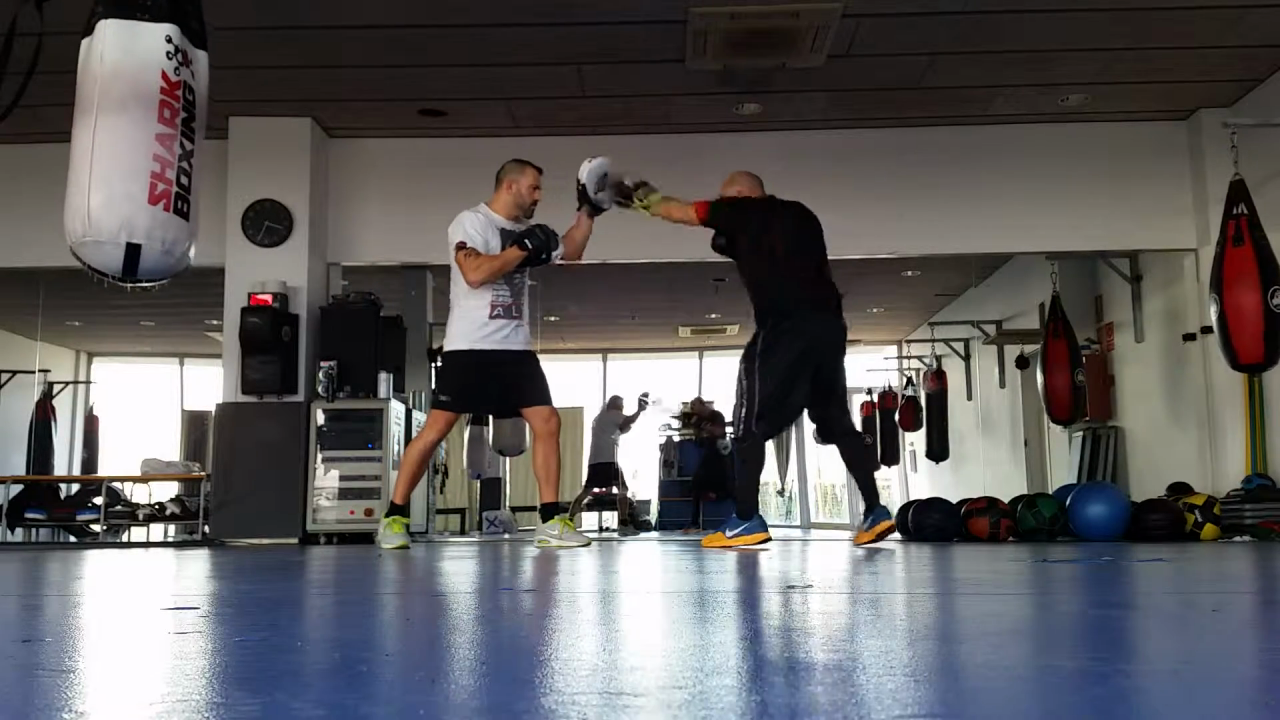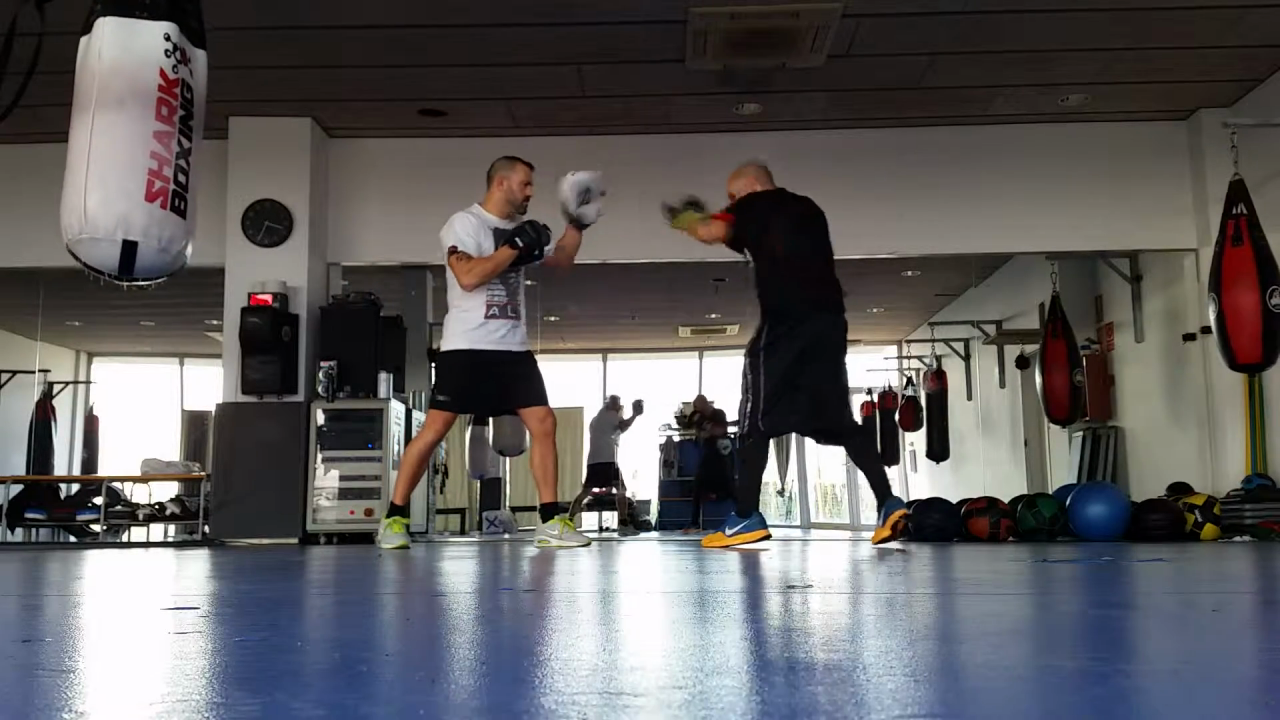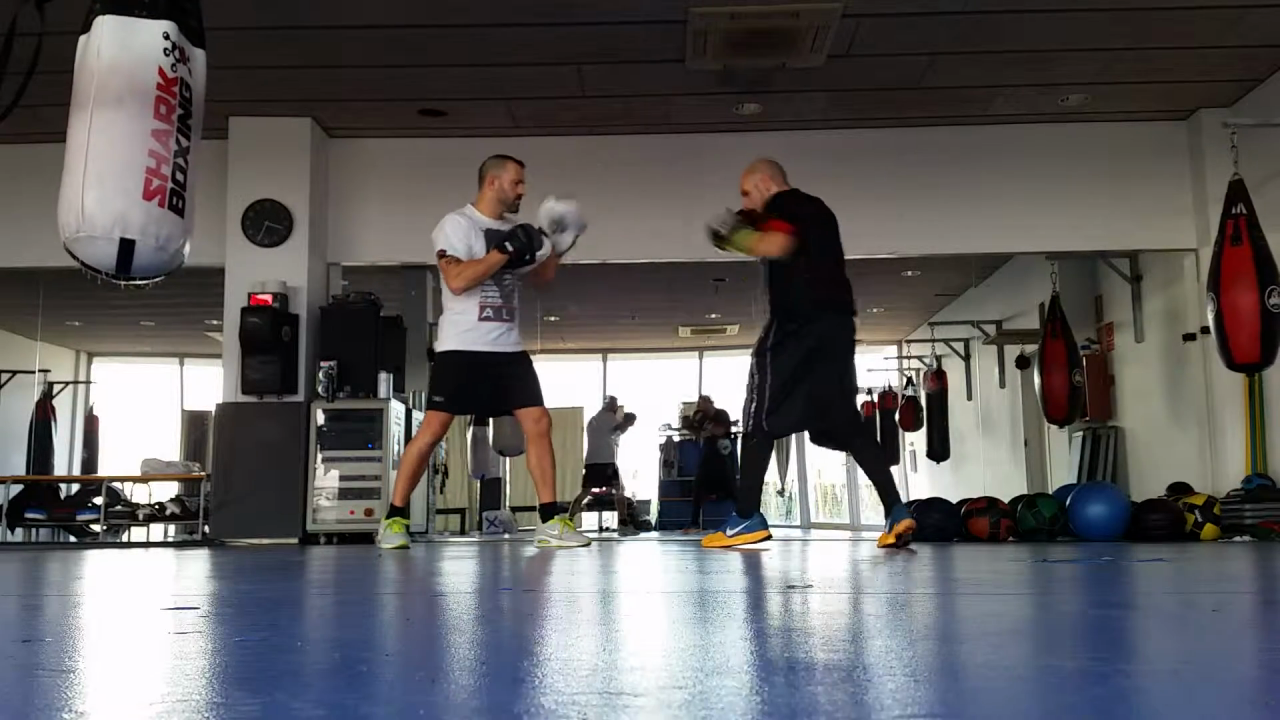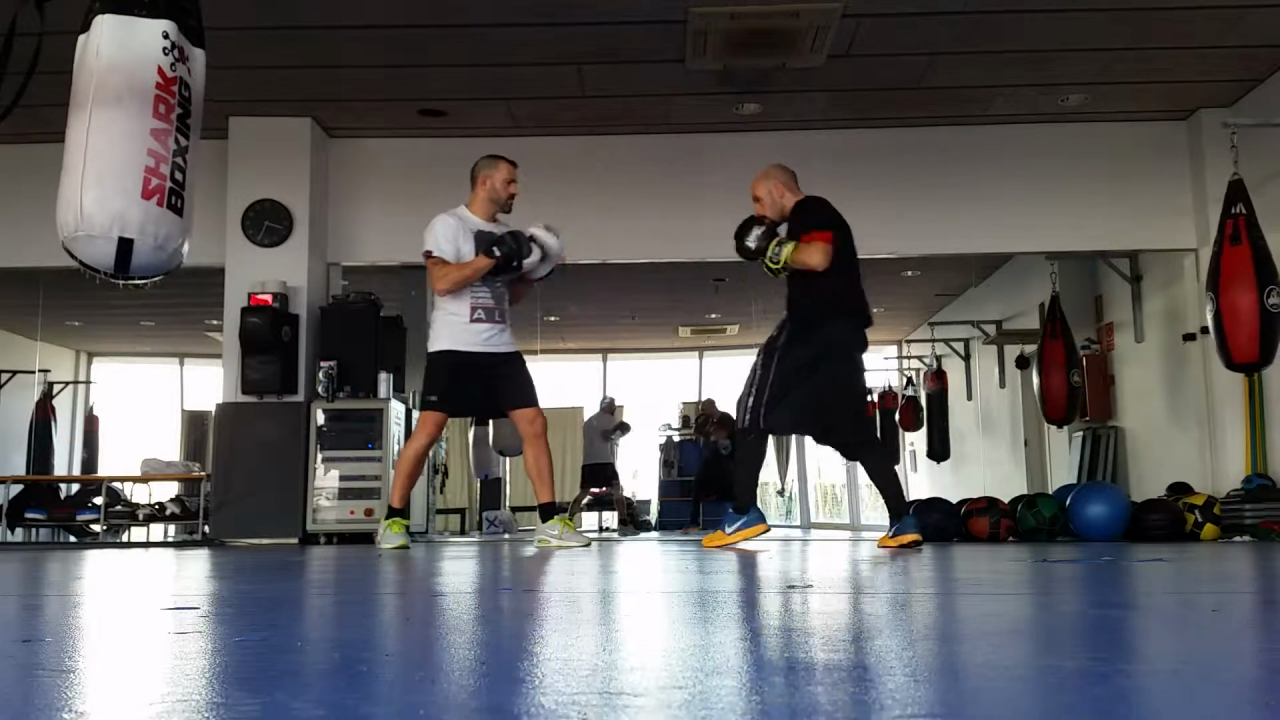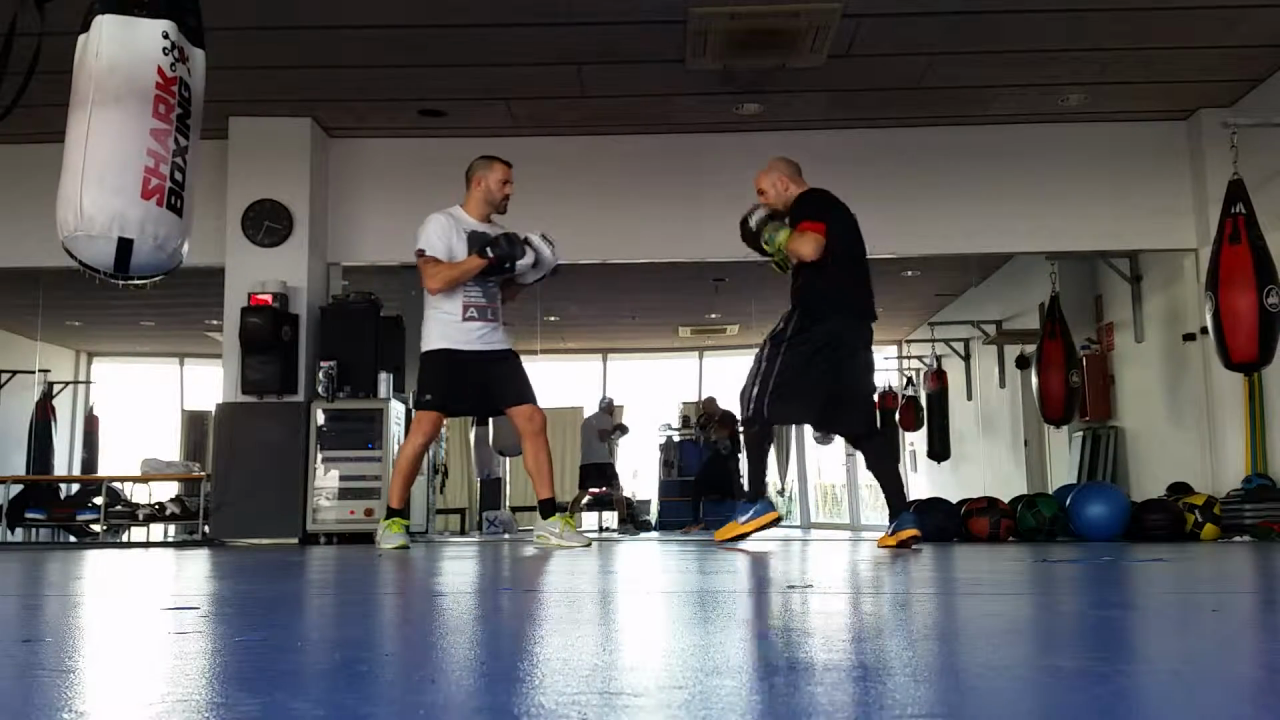
dt=0.1s
person 1, frame 1
left shoulder: (522, 229)
right shoulder: (470, 221)
left elbow: (569, 252)
right elbow: (476, 274)
left wrist: (587, 211)
right wrist: (523, 247)
left hip: (515, 349)
right hip: (469, 347)
left knee: (547, 423)
right knee: (437, 428)
left ankle: (550, 522)
right ankle: (394, 516)
person 1, frame 2
left shoulder: (518, 228)
right shoulder: (465, 222)
left elbow: (559, 261)
right elbow: (468, 277)
left wrist: (575, 223)
right wrist: (515, 246)
left hip: (513, 348)
right hip: (467, 347)
left knee: (543, 424)
right knee: (435, 428)
left ankle: (550, 522)
right ankle: (394, 518)
person 1, frame 3
left shoulder: (511, 230)
right shoulder: (456, 224)
left elbow: (541, 276)
right elbow: (458, 281)
left wrist: (556, 246)
right wrist: (505, 250)
left hip: (507, 349)
right hip: (461, 348)
left knee: (539, 424)
right knee: (432, 429)
left ankle: (550, 522)
right ankle: (394, 519)
person 1, frame 4
left shoulder: (504, 233)
right shoulder: (447, 225)
right elbow: (442, 283)
left wrist: (533, 268)
right wrist: (493, 255)
left hip: (501, 349)
right hip: (453, 348)
left knee: (534, 424)
right knee: (428, 431)
left ankle: (550, 522)
right ankle: (393, 519)
person 1, frame 5
left shoulder: (498, 235)
right shoulder: (441, 224)
right elbow: (434, 282)
left wrist: (518, 271)
right wrist: (485, 255)
left hip: (494, 348)
right hip: (446, 347)
left knee: (532, 421)
right knee: (424, 430)
left ankle: (550, 520)
right ankle: (393, 519)
person 2, frame 1
left shoulder: (744, 211)
right shoulder: (802, 215)
left elbow: (683, 213)
left wrist: (642, 196)
left hip: (784, 326)
right hip: (827, 324)
left knee: (752, 422)
right knee: (837, 420)
left ankle: (747, 520)
right ankle: (875, 510)
person 2, frame 2
left shoulder: (757, 204)
right shoulder: (808, 209)
left elbow: (710, 229)
left wrist: (683, 213)
left hip: (787, 323)
right hip: (828, 320)
left knee: (756, 418)
right knee: (837, 419)
left ankle: (747, 518)
right ankle: (888, 503)
person 2, frame 3
left shoulder: (782, 204)
right shoulder: (817, 210)
left elbow: (775, 248)
left wrist: (737, 234)
right wrist: (755, 235)
left hip: (796, 324)
right hip: (836, 322)
left knee: (760, 417)
right knee: (845, 423)
left ankle: (747, 518)
right ankle: (897, 512)
person 2, frame 4
left shoulder: (809, 210)
right shoulder: (824, 214)
left elbow: (817, 259)
left wrist: (773, 245)
right wrist: (769, 255)
left hip: (809, 328)
right hip: (847, 331)
left knee: (754, 413)
right knee: (856, 430)
left ankle: (744, 514)
right ankle: (902, 521)
person 2, frame 5
left shoulder: (810, 203)
right shoulder: (831, 208)
left elbow: (809, 250)
left wrist: (771, 233)
right wrist: (774, 247)
left hip: (815, 320)
right hip: (853, 324)
left knee: (758, 403)
right knee: (861, 424)
left ankle: (756, 502)
right ankle: (902, 517)
